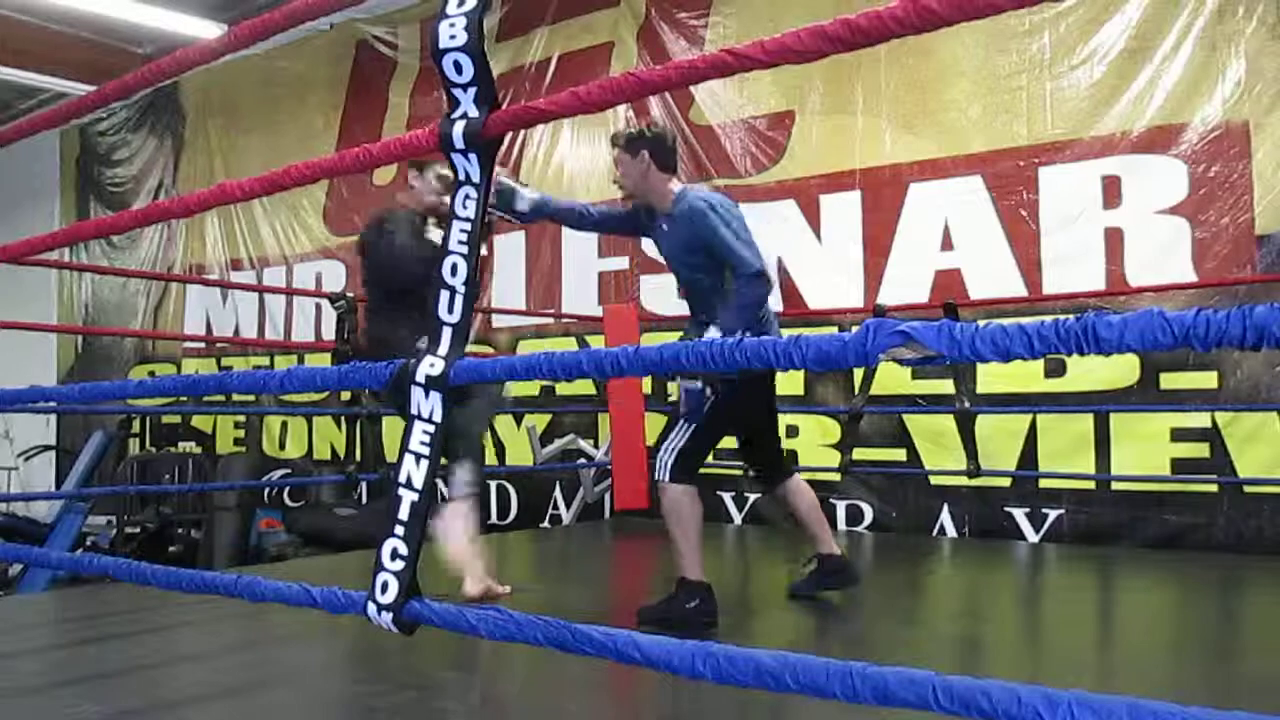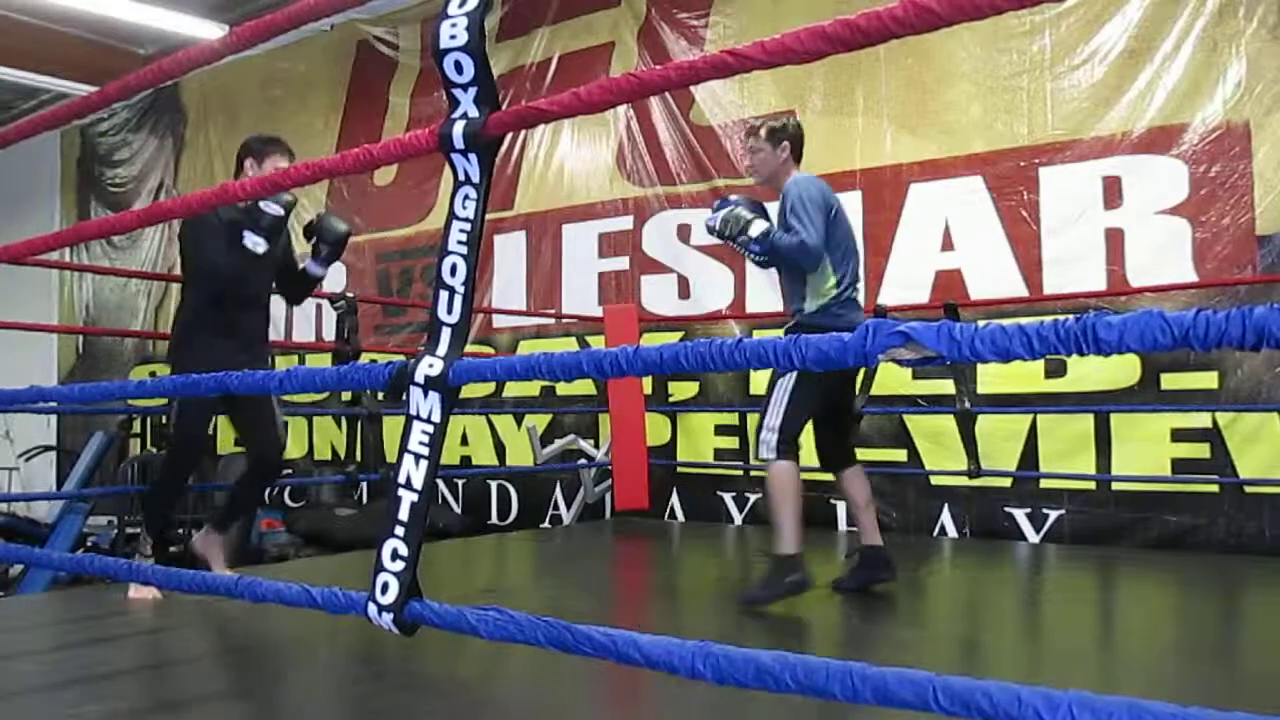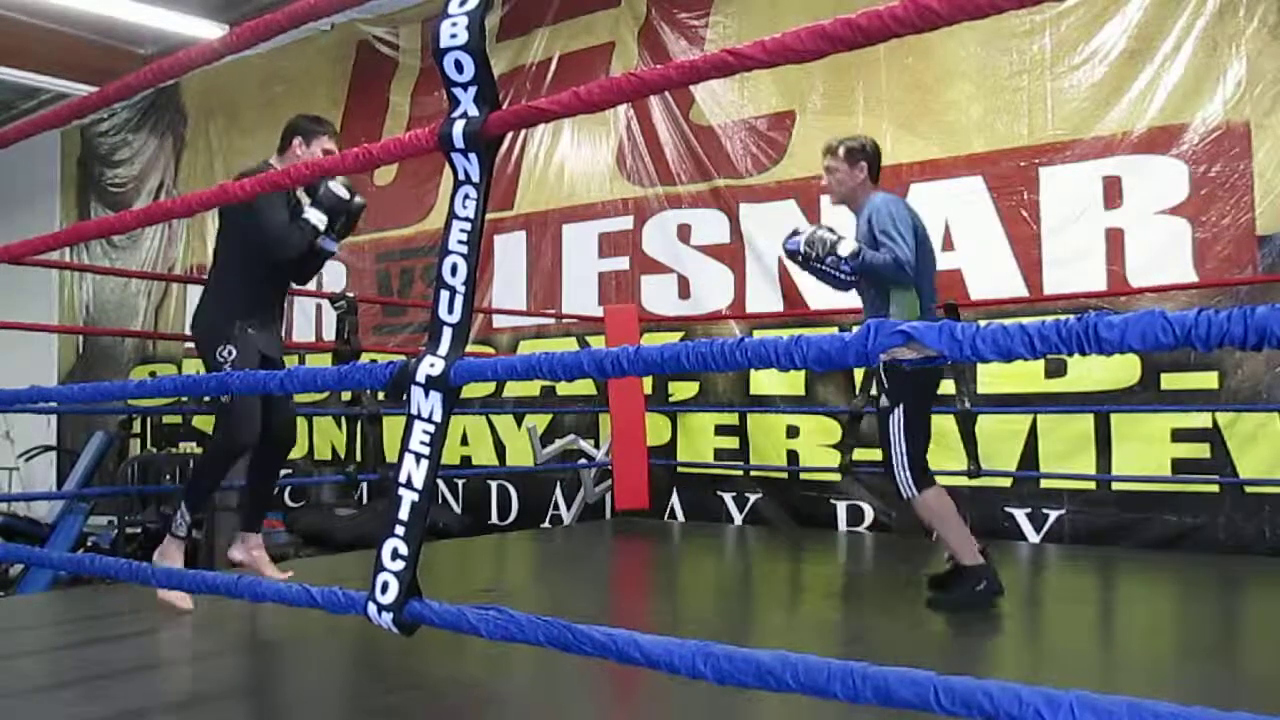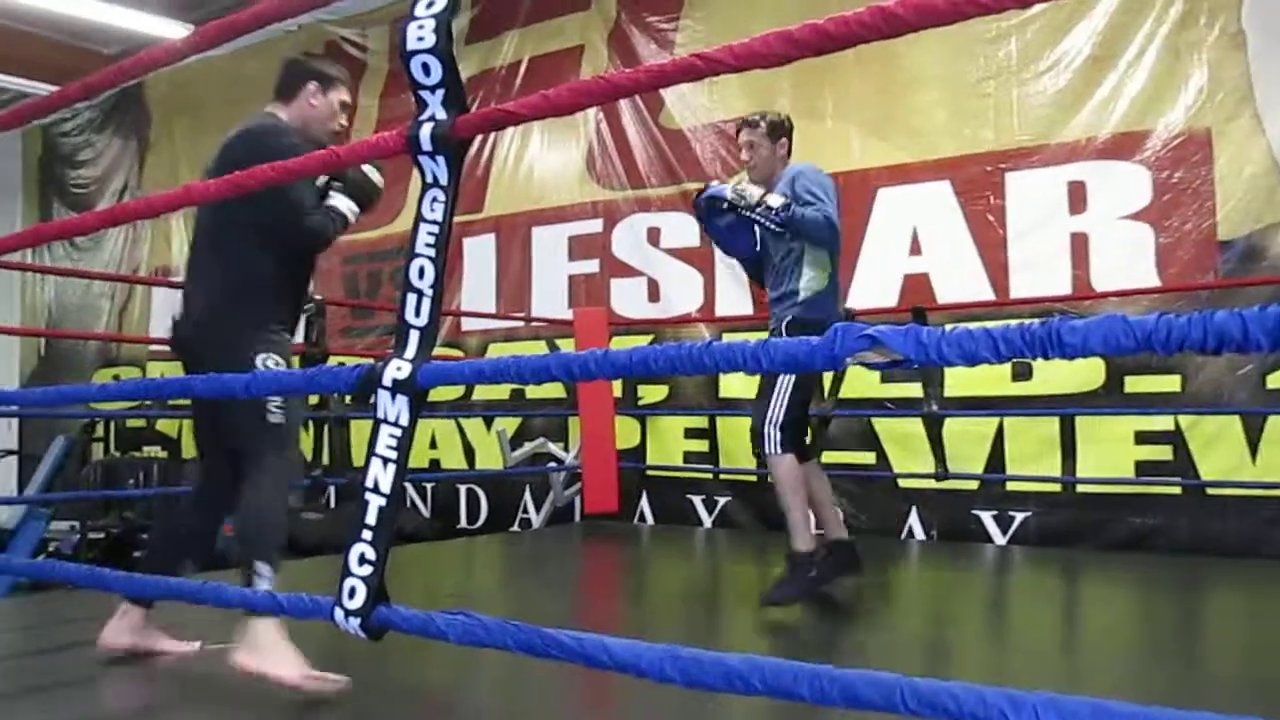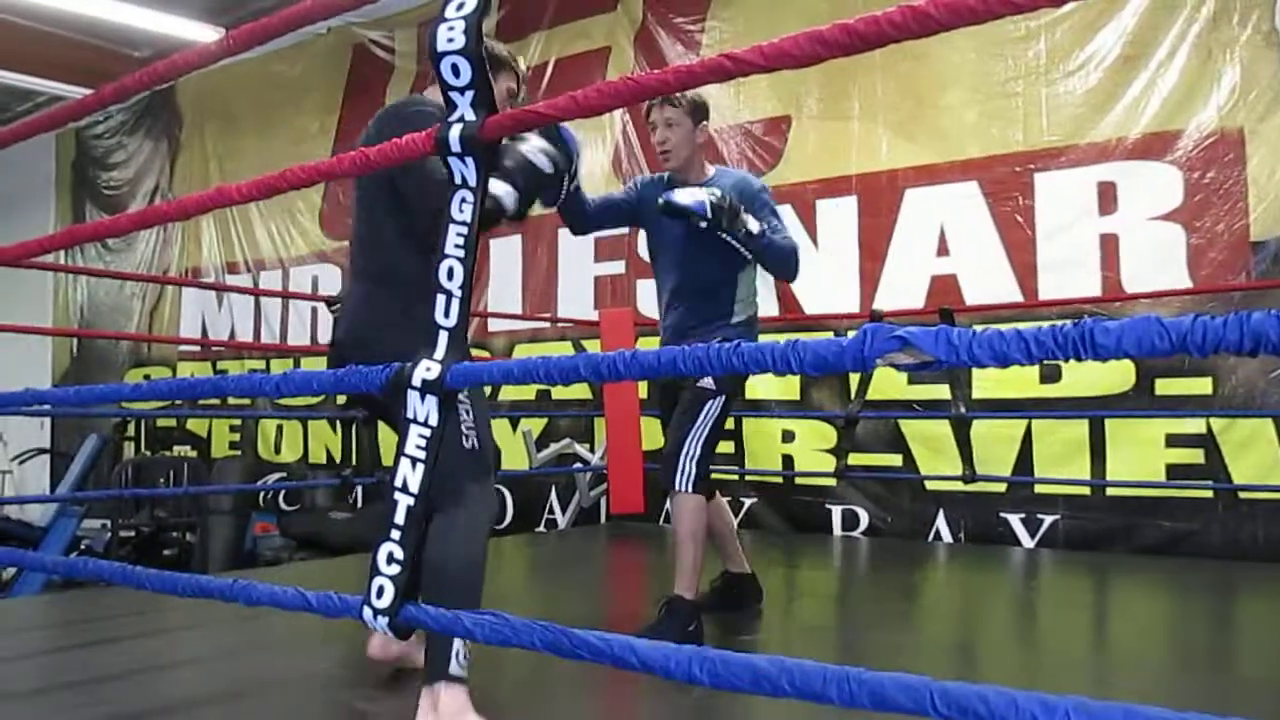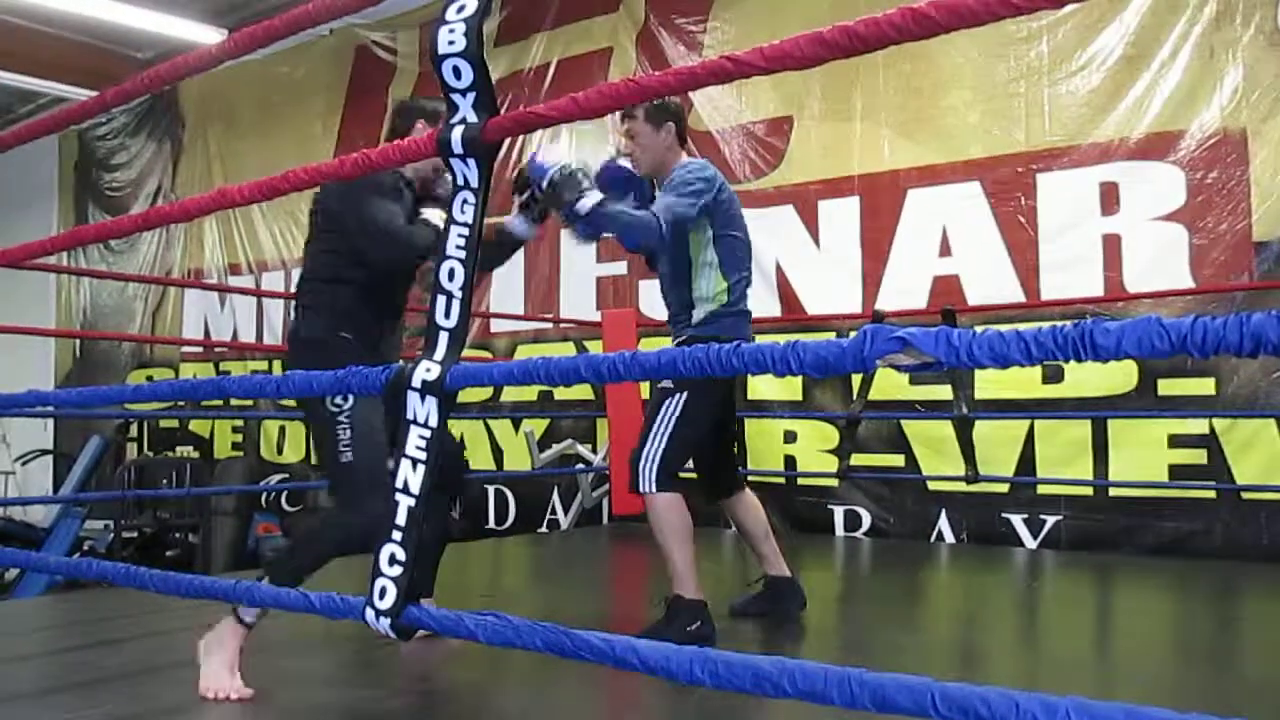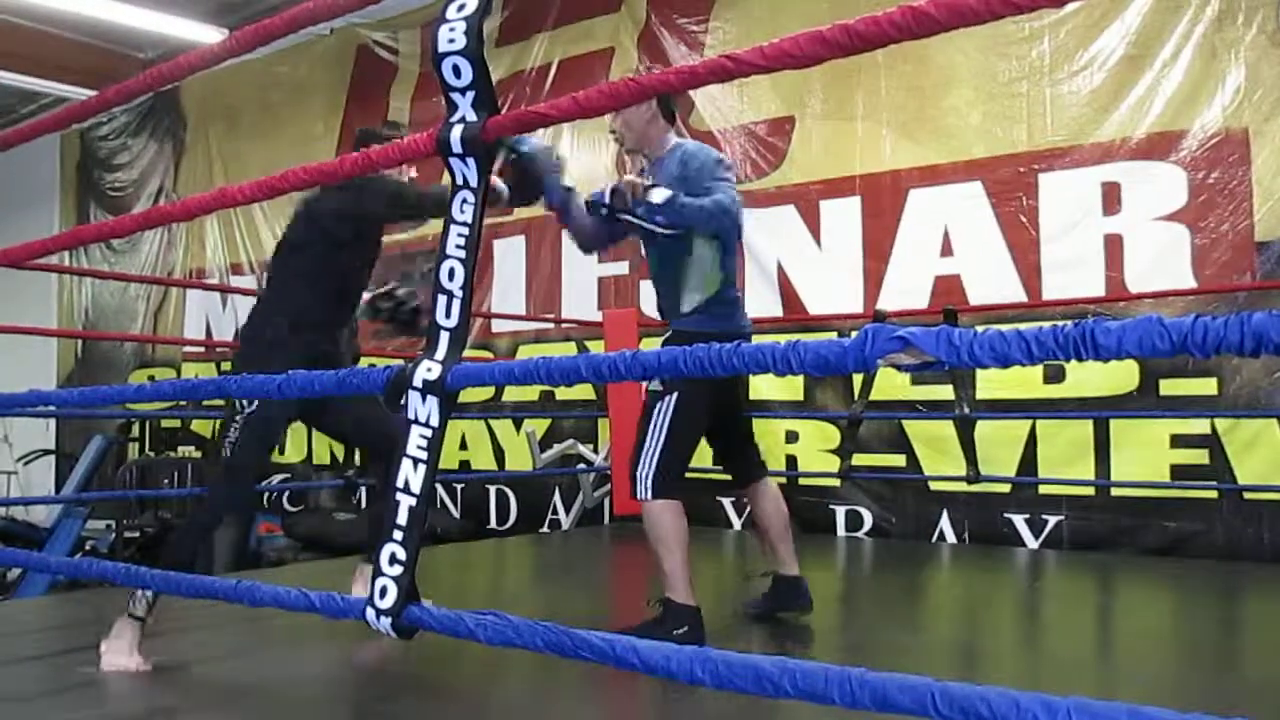
dt=0.7s
person 1, frame 1
left shoulder: (433, 231)
right shoulder: (390, 226)
right elbow: (407, 272)
right wrist: (441, 233)
right hip: (400, 354)
right knee: (475, 394)
right ankle: (457, 509)
person 1, frame 2
left shoulder: (272, 223)
right shoulder: (204, 215)
left elbow: (294, 292)
right elbow: (220, 279)
left wrist: (323, 257)
right wrist: (258, 231)
left hip: (250, 360)
right hip: (198, 358)
left knee: (269, 455)
right knee: (184, 458)
left ankle: (212, 536)
right ankle: (145, 559)
person 1, frame 3
left shoulder: (291, 197)
left elbow: (298, 270)
right elbow: (280, 248)
left wrist: (335, 229)
right wrist: (320, 211)
left hip: (263, 333)
right hip: (229, 328)
left knee: (279, 435)
right knee: (239, 431)
left ankle: (249, 543)
right ankle: (174, 547)
person 1, frame 4
left shoulder: (251, 146)
right shoulder: (274, 140)
right elbow: (302, 234)
left wrist: (336, 191)
right wrist: (350, 194)
left hip: (219, 333)
right hip: (242, 335)
left knee: (222, 478)
right knee: (276, 464)
left ankle: (131, 619)
right ankle: (258, 634)
person 1, frame 5
left shoulder: (435, 139)
right shoulder: (417, 122)
left elbow: (489, 206)
right elbow: (444, 215)
left wrist: (535, 160)
right wrist: (512, 179)
left hip: (369, 342)
right hip: (408, 339)
left knee: (440, 485)
right knee: (468, 500)
left ankle: (397, 629)
person 1, frame 6
left shoulder: (410, 194)
right shoulder: (361, 181)
left elbow: (474, 260)
right elbow: (403, 251)
left wrist: (530, 216)
right wrist: (436, 213)
left hip: (370, 357)
right hip: (333, 358)
left knee: (445, 467)
right knee: (365, 507)
left ankle: (414, 606)
right ankle: (229, 634)
person 1, frame 7
left shoulder: (349, 200)
right shoulder: (353, 192)
right elbow: (440, 203)
left wrist: (379, 301)
right wrist: (497, 190)
left hip: (321, 366)
right hip: (276, 364)
left knee: (395, 443)
right knee: (233, 491)
left ankle: (370, 582)
right ankle: (130, 624)
person 2, frame 1
left shoulder: (701, 208)
right shoulder: (651, 212)
left elbow: (755, 275)
right elbow: (594, 217)
left wrist: (715, 339)
right wrist: (523, 201)
left knee: (672, 462)
right knee: (772, 464)
left ankle: (693, 593)
right ankle: (832, 561)
person 2, frame 2
left shoulder: (802, 188)
right shoulder: (808, 193)
left elbow: (807, 251)
right elbow: (795, 256)
left wrist: (754, 230)
right wrist: (750, 232)
left hip: (821, 330)
right hip: (843, 331)
left knee: (776, 441)
right knee: (836, 449)
left ankle: (787, 561)
right ankle: (873, 553)
person 2, frame 3
left shoulder: (884, 209)
right shoulder: (874, 214)
left elbow: (901, 269)
right elbow: (864, 280)
left wrist: (843, 249)
right wrist: (821, 258)
left hip: (907, 354)
right hip: (903, 353)
left knee: (908, 472)
right knee: (907, 467)
left ankle: (978, 574)
right ankle: (966, 560)
person 2, frame 4
left shoulder: (803, 176)
right shoulder: (774, 191)
left elbow: (827, 227)
right elbow: (763, 272)
left wrist: (764, 200)
right wrist: (731, 233)
left hip: (805, 322)
right hip: (798, 325)
left knee: (772, 436)
right knee: (792, 443)
left ankle: (804, 555)
right ankle: (837, 545)
person 2, frame 5
left shoulder: (743, 188)
right shoulder: (652, 190)
left elbow: (787, 264)
right elbow: (583, 218)
left wrist: (733, 217)
right wrist: (564, 186)
left hip: (724, 345)
right hip: (677, 348)
left knee: (685, 470)
right knee: (686, 473)
left ankle: (682, 613)
right ankle: (740, 580)
person 2, frame 6
left shoulder: (697, 177)
right shoulder: (663, 190)
left elbow: (651, 234)
right elbow: (653, 247)
left wrist: (579, 196)
right wrist: (618, 195)
left hip: (711, 341)
right hip: (715, 341)
left knee: (653, 468)
right knee: (719, 471)
left ankle: (688, 612)
right ankle: (781, 585)
person 2, frame 7
left shoulder: (696, 160)
right shoulder: (654, 176)
left elbow: (724, 220)
right elbow: (594, 234)
left wrist: (650, 199)
right wrist: (550, 181)
left hip: (702, 337)
right hip: (714, 337)
left knee: (651, 474)
right knee: (743, 462)
left ankle: (681, 616)
right ankle: (789, 583)
